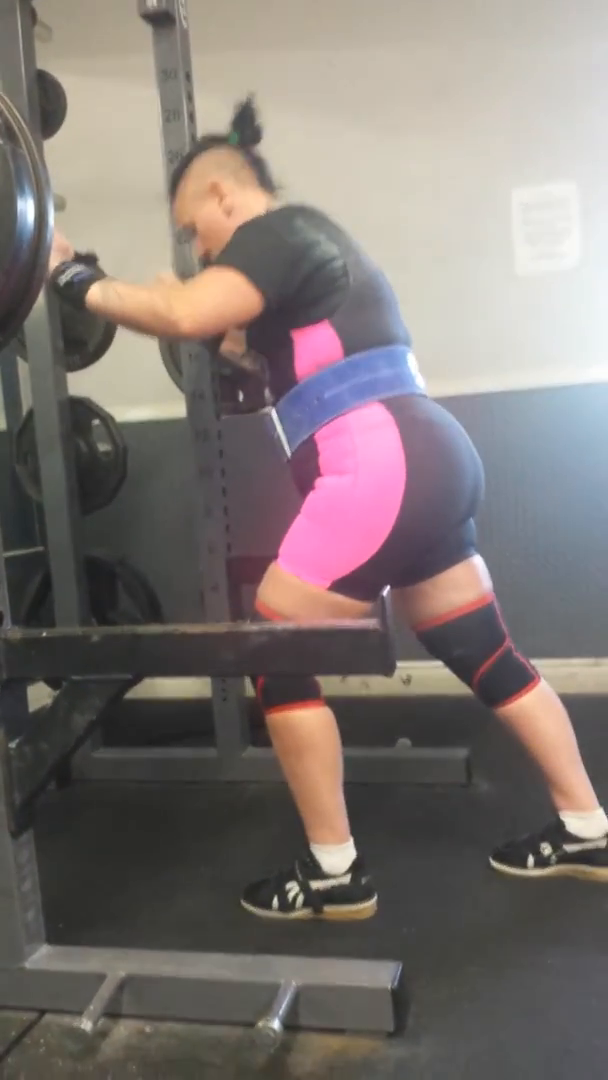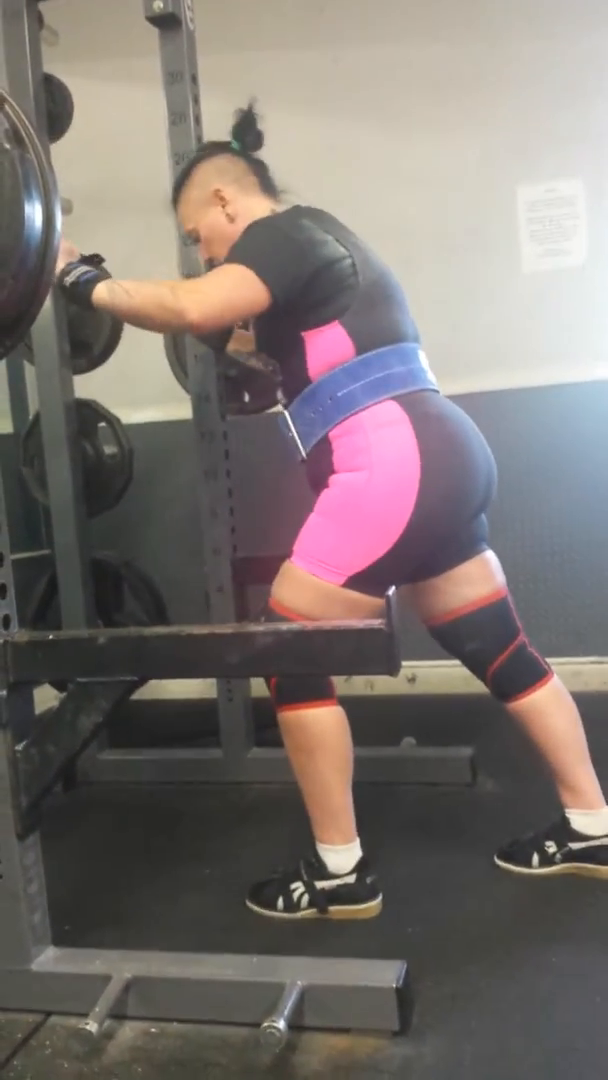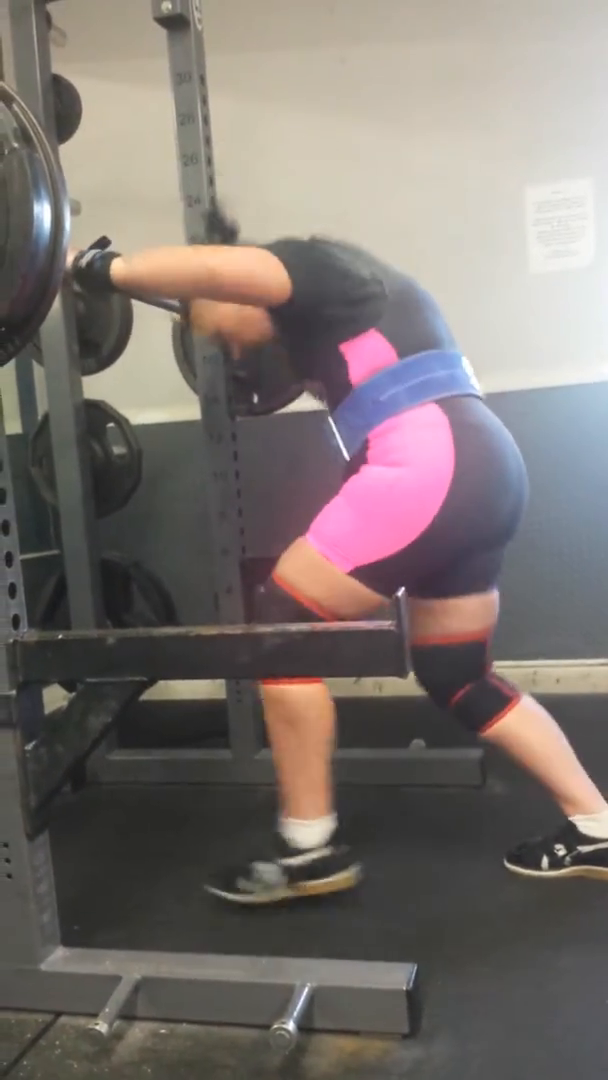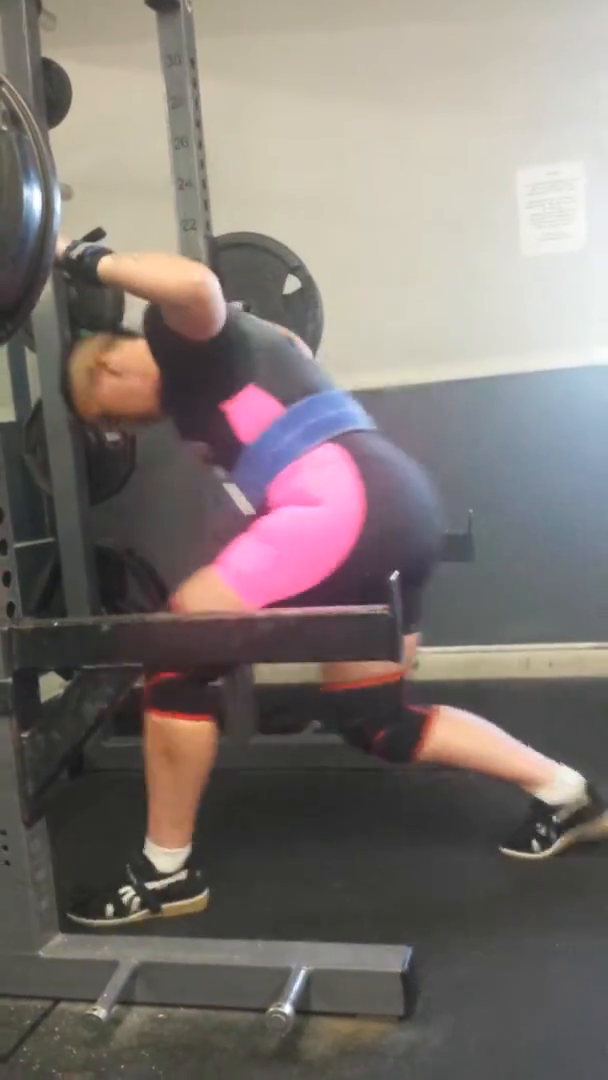
dt=0.4s
person 1, frame 1
left shoulder: (276, 232)
right shoulder: (310, 240)
left elbow: (186, 314)
left wrist: (75, 279)
right wrist: (219, 332)
left hip: (378, 470)
right hip: (431, 460)
right knee: (483, 654)
left ankle: (334, 873)
person 1, frame 2
left shoulder: (284, 232)
right shoulder: (317, 241)
left elbow: (196, 307)
left wrist: (84, 282)
right wrist: (227, 335)
left hip: (390, 467)
right hip: (443, 457)
right knee: (499, 651)
left ankle: (340, 873)
person 1, frame 3
left shoulder: (311, 262)
right shoulder: (331, 289)
left elbow: (215, 265)
left wrist: (101, 269)
right wrist: (249, 341)
left hip: (426, 467)
right hip: (479, 468)
left knee: (286, 625)
right knee: (459, 679)
left ankle: (308, 846)
person 1, frame 4
left shoulder: (185, 345)
right shoulder: (217, 363)
left elbow: (194, 285)
right elbow: (288, 349)
left wrist: (90, 262)
left hip: (339, 506)
right hip: (393, 506)
right knee: (374, 719)
left ankle: (166, 872)
